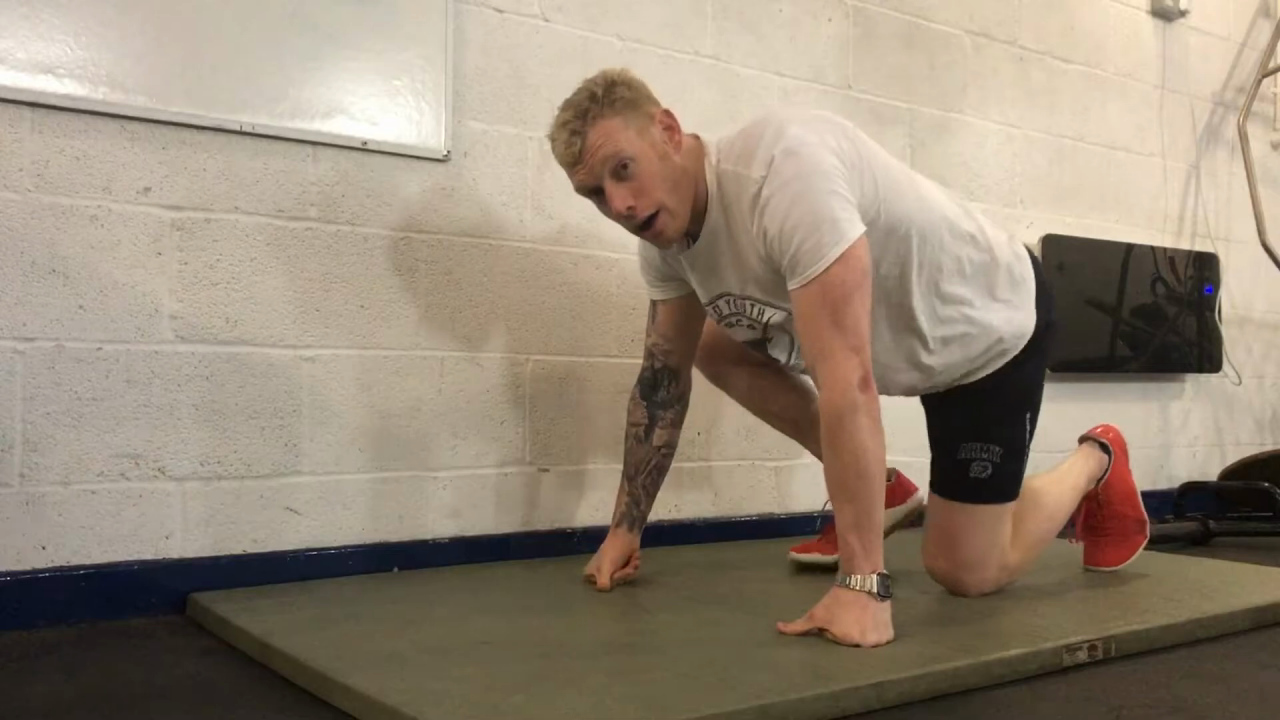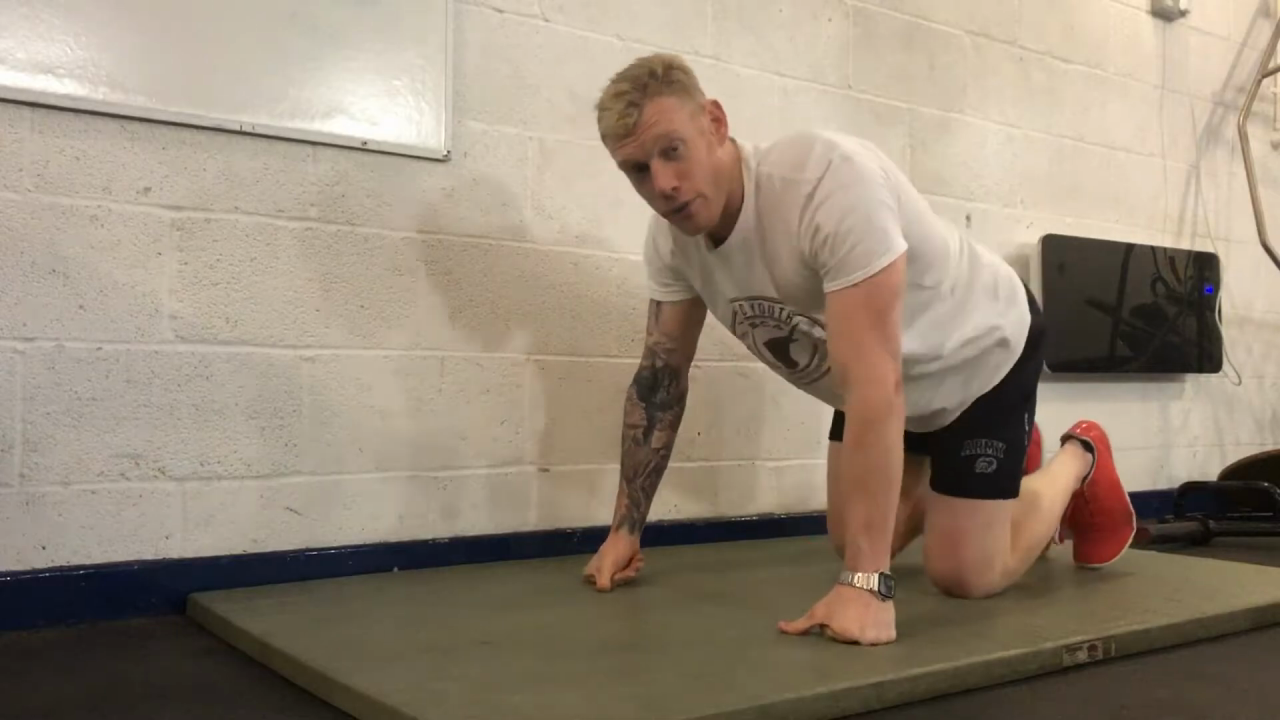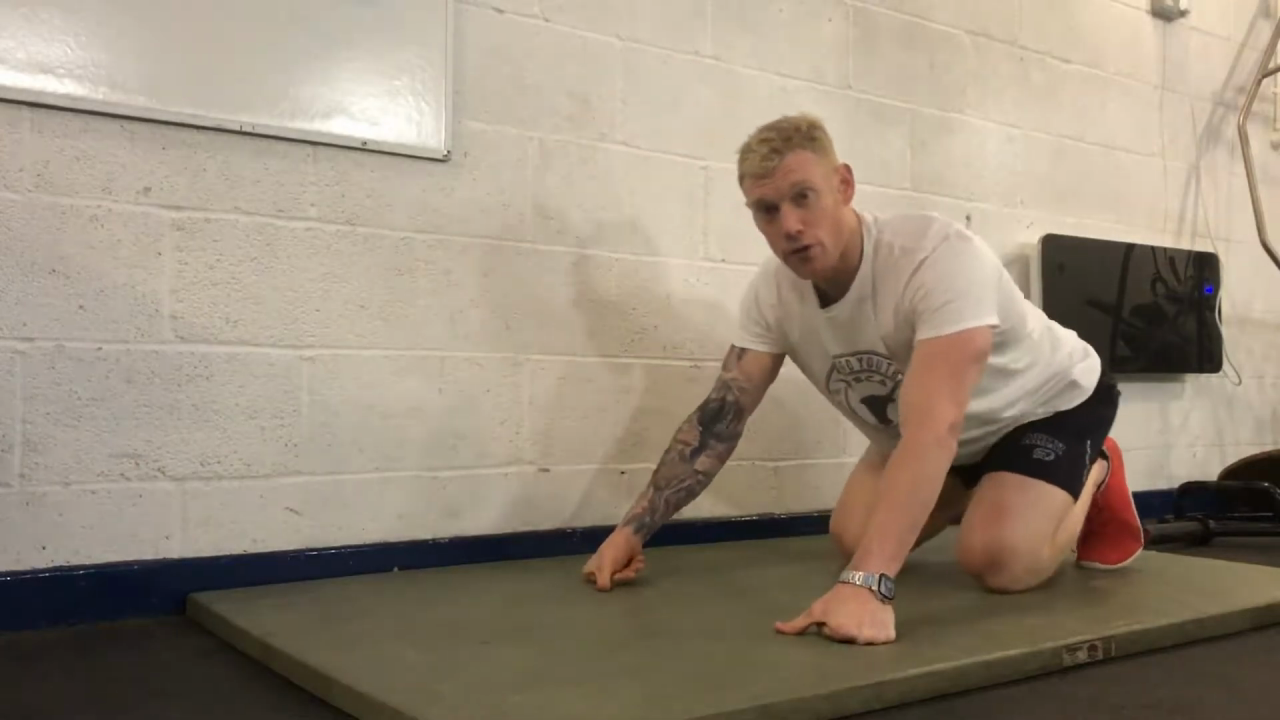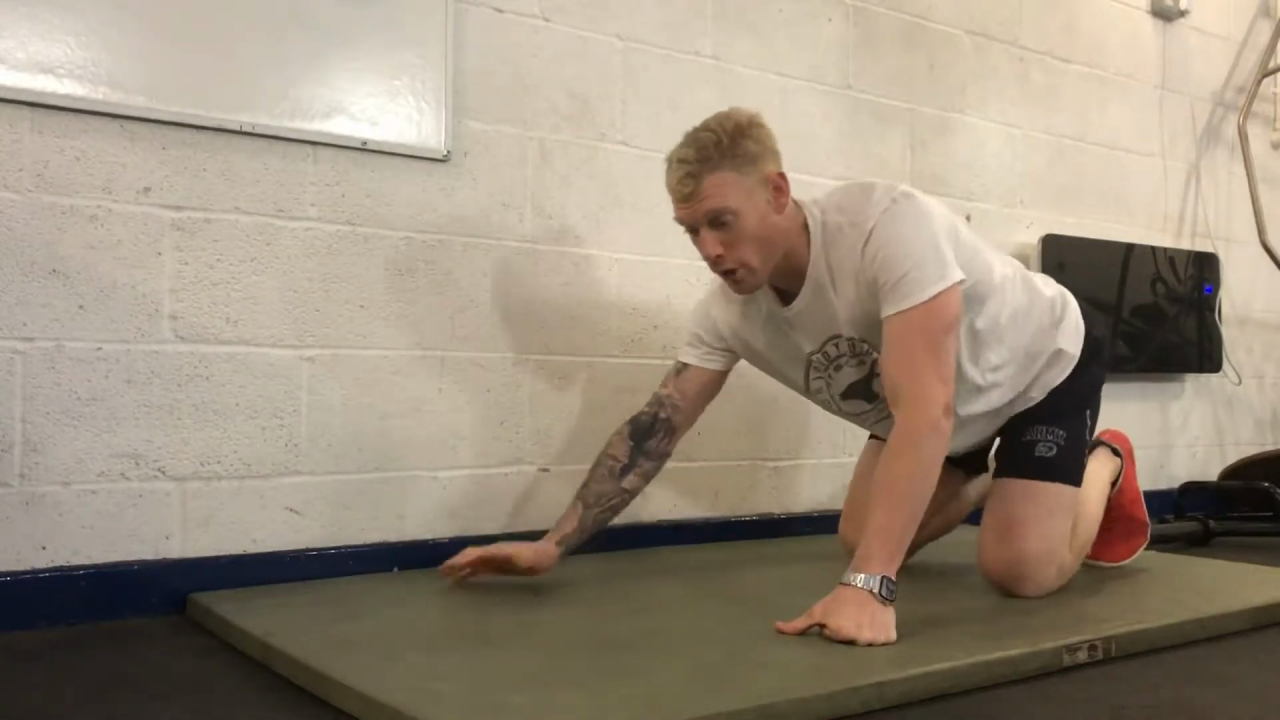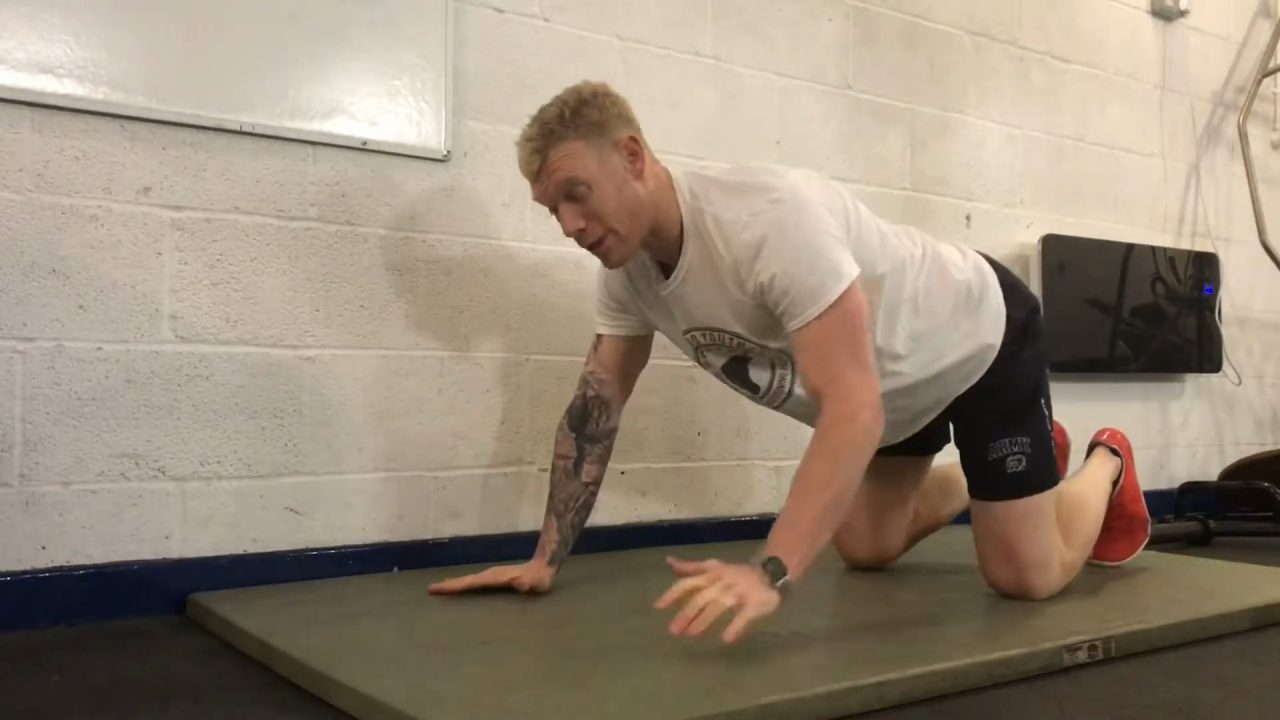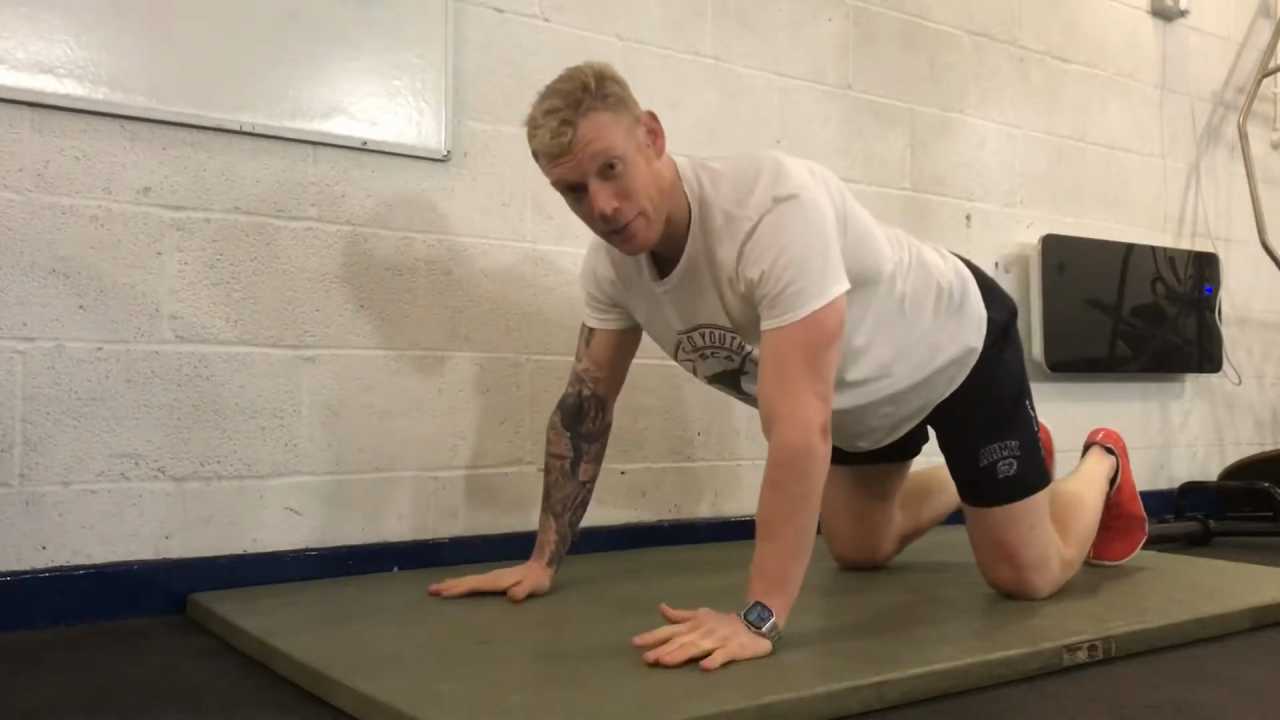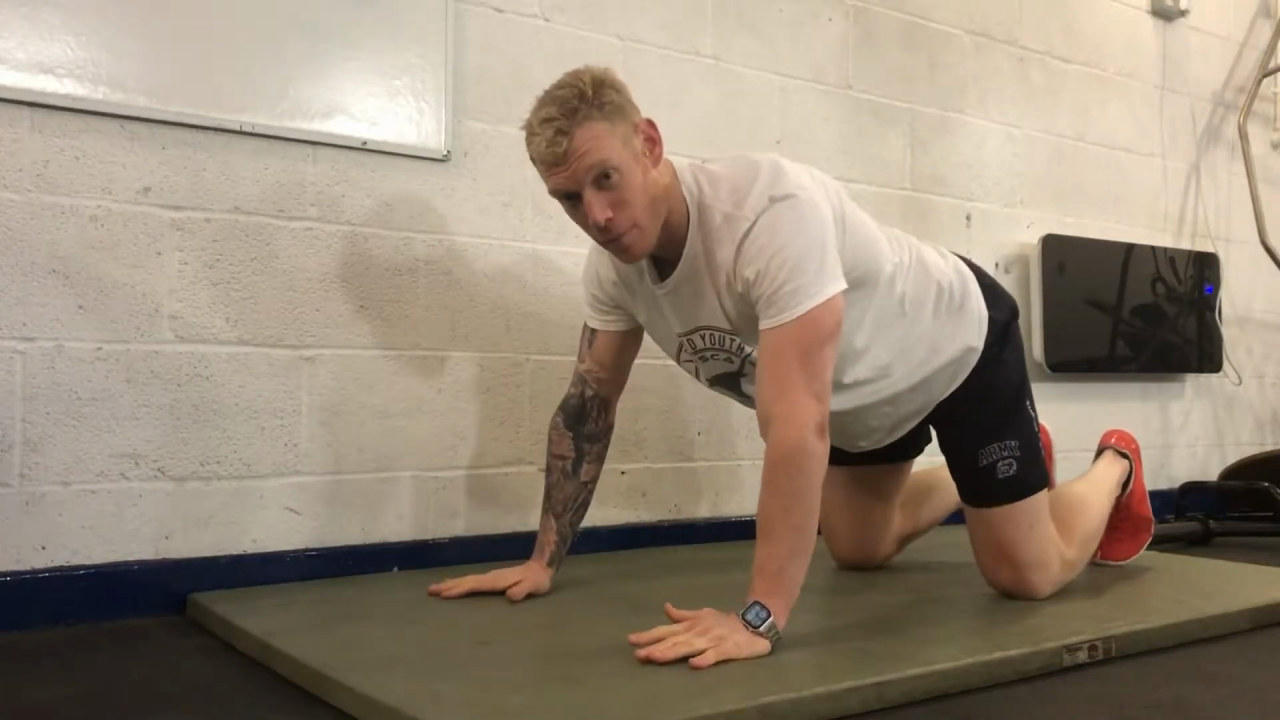
dt=0.5s
person 1, frame 1
left shoulder: (783, 170)
right shoulder: (662, 232)
left elbow: (847, 383)
right elbow: (663, 375)
left wrist: (864, 584)
right wrist: (626, 529)
left hip: (987, 324)
right hip: (894, 317)
left knee: (967, 571)
right knee: (713, 349)
left ankle: (1094, 462)
right ankle: (861, 490)
person 1, frame 2
left shoulder: (828, 183)
right shoulder: (671, 239)
left elbow: (876, 389)
right elbow: (660, 377)
left wrist: (866, 583)
right wrist: (625, 528)
left hip: (981, 351)
right hip: (874, 377)
left knee: (965, 574)
right knee: (859, 543)
left ankle: (1076, 464)
person 1, frame 3
left shoulder: (941, 257)
right shoulder: (773, 292)
left elbow: (935, 427)
right elbow: (722, 414)
left wrist: (868, 584)
right wrist: (634, 530)
left hip: (1052, 398)
left knee: (999, 561)
right knee: (853, 539)
left ankle: (1090, 474)
right ankle: (975, 489)
person 1, frame 4
left shoulder: (892, 226)
right shoulder: (728, 304)
left elbow: (928, 411)
right elbow: (656, 425)
left wrist: (870, 584)
right wrist: (551, 545)
left hip: (1046, 361)
right hip: (946, 405)
left knee: (1020, 569)
right knee: (863, 538)
left ankle: (1101, 469)
right ankle: (991, 476)
person 1, frame 5
left shoulder: (769, 221)
right shoulder: (626, 266)
left elbow: (853, 411)
right elbow: (595, 407)
left wrist: (766, 572)
right wrist: (546, 559)
left hip: (977, 339)
right hip: (887, 376)
left knee: (1025, 576)
right knee: (864, 549)
left ankle: (1106, 466)
right ankle: (993, 473)
person 1, frame 6
left shoulder: (775, 211)
right shoulder: (611, 261)
left elbow: (800, 430)
right elbow: (587, 404)
left wrist: (758, 617)
right wrist: (544, 559)
left hip: (956, 344)
right hip: (865, 387)
left knee: (1027, 574)
right knee: (860, 551)
left ankle: (1100, 465)
right ankle: (1007, 464)
person 1, frame 7
left shoulder: (772, 212)
right shoulder: (612, 262)
left elbow: (797, 428)
right elbow: (588, 404)
left wrist: (759, 617)
right wrist: (543, 559)
left hip: (958, 343)
right hip: (865, 390)
left knee: (1027, 574)
right knee: (858, 550)
left ankle: (1113, 466)
right ankle: (1007, 468)
